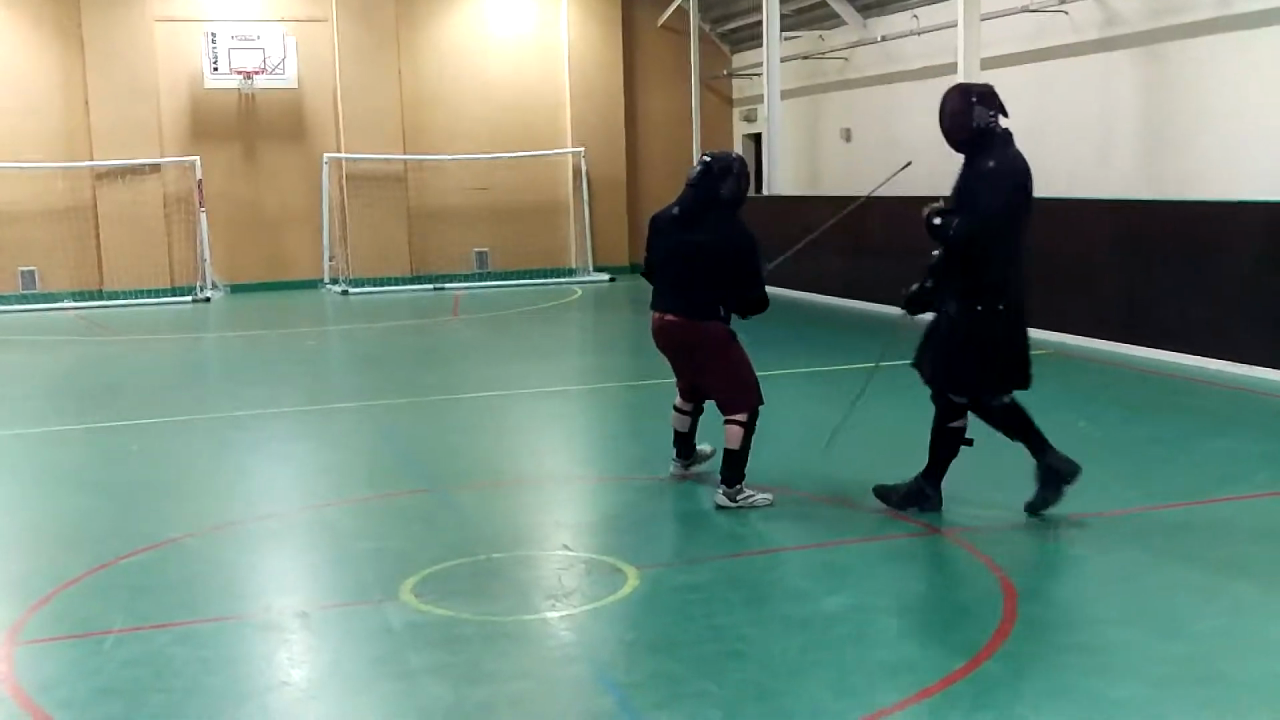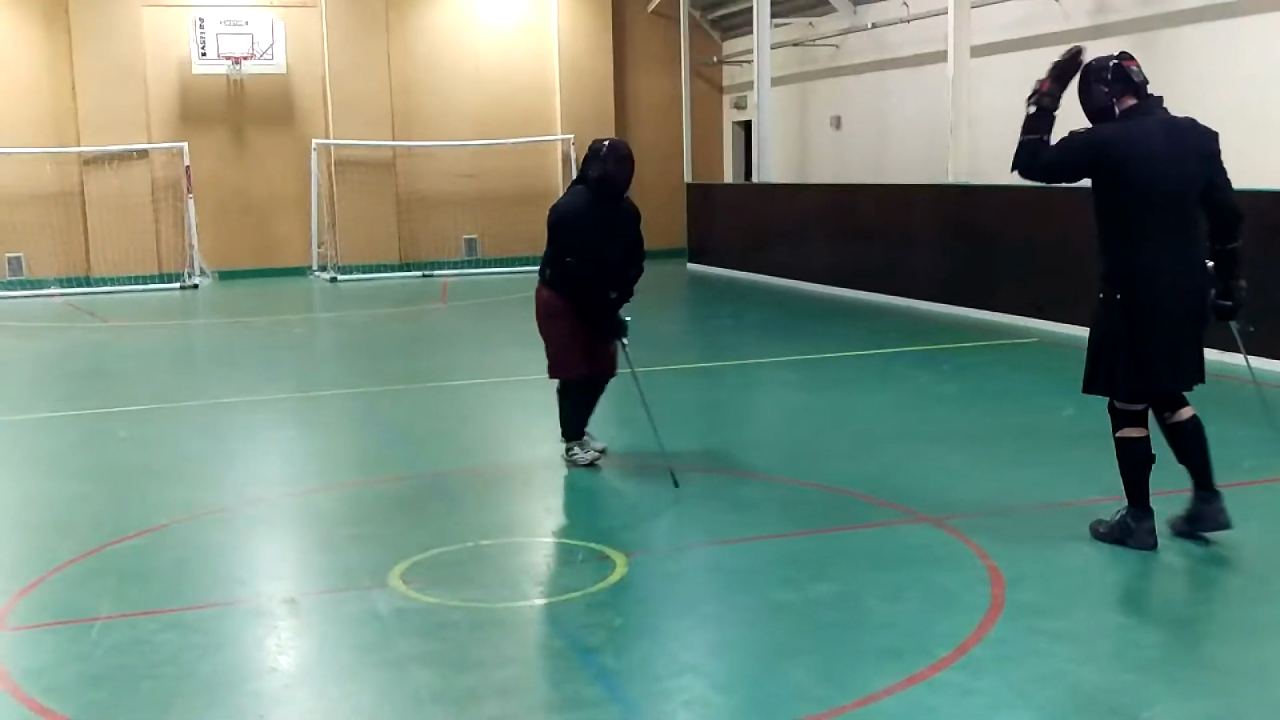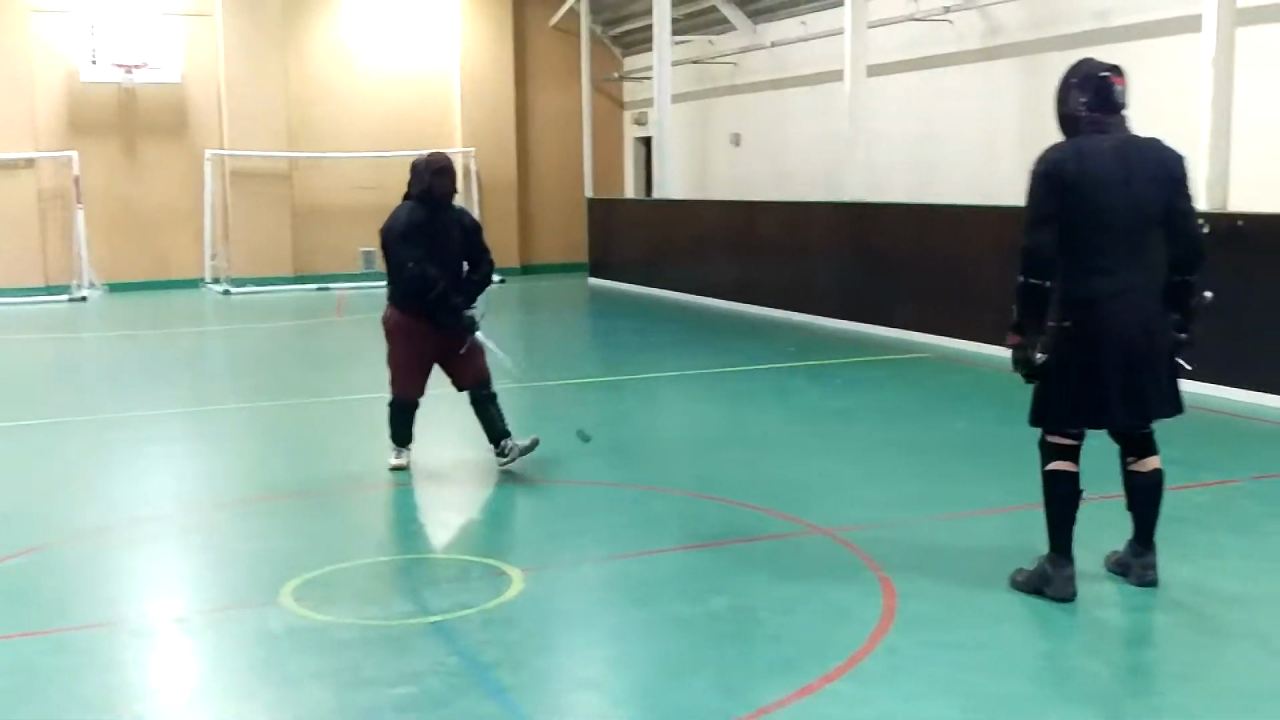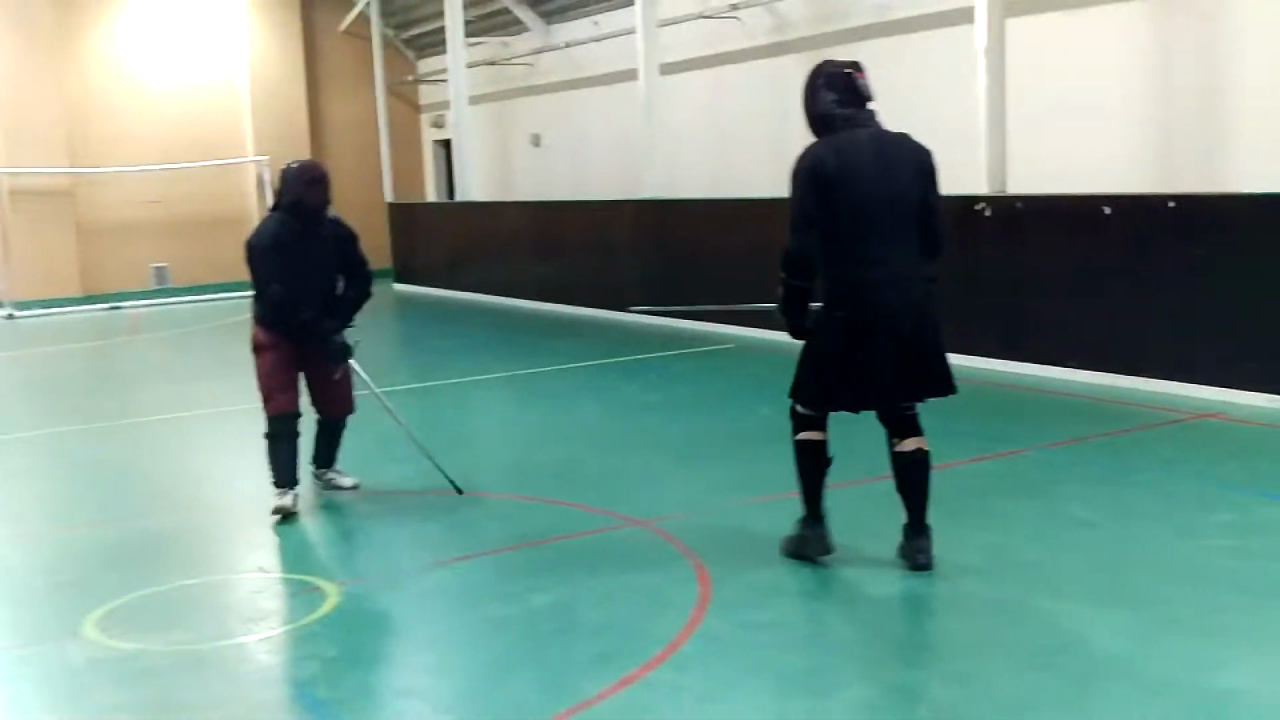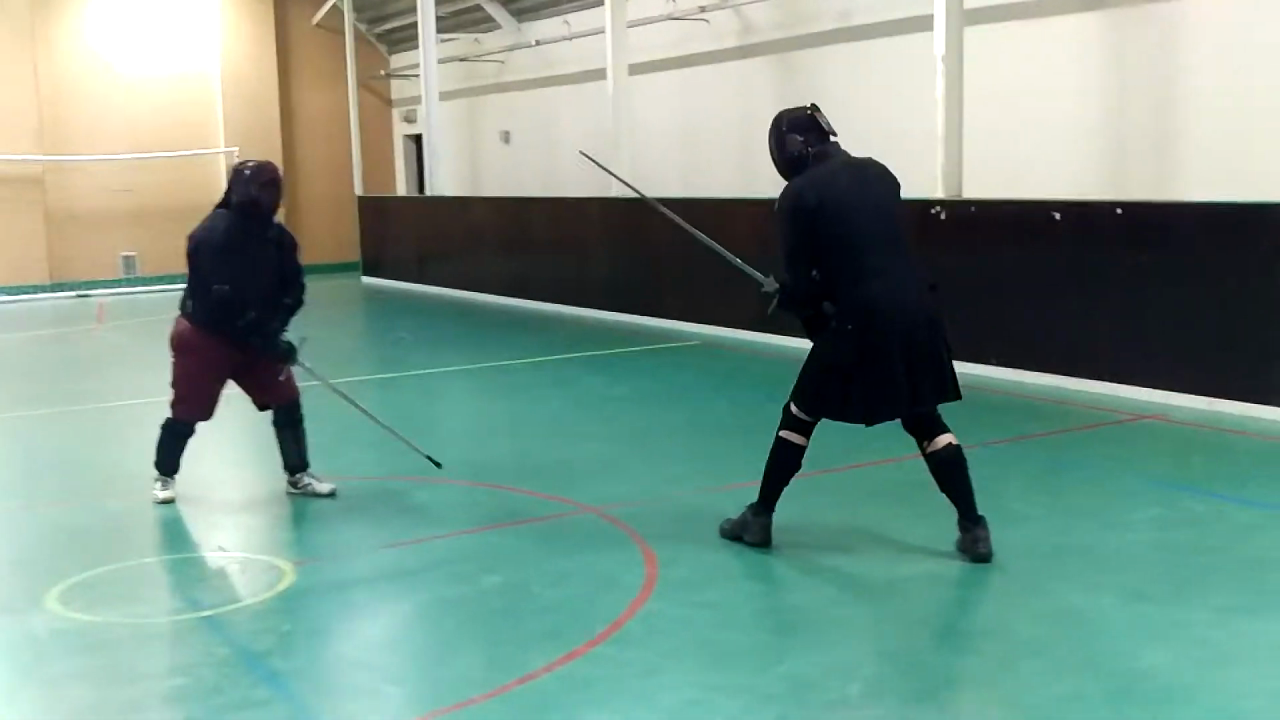
dt=1s
person 1, frame 1
left shoulder: (1000, 167)
right shoulder: (984, 163)
left elbow: (971, 237)
left wrist: (935, 220)
right wrist: (930, 284)
left hip: (983, 305)
right hip: (972, 300)
left knee: (952, 394)
right knee: (980, 393)
left ankle: (927, 486)
right ankle: (1050, 463)
person 1, frame 2
left shoulder: (1105, 142)
right shoulder: (1197, 136)
left elbow: (1030, 164)
right elbow: (1227, 217)
left wrist: (1045, 94)
right wrist: (1227, 282)
left hip: (1132, 294)
right hip: (1186, 291)
left knee: (1129, 405)
right knee: (1169, 395)
left ankle: (1138, 519)
right ankle: (1207, 500)
person 1, frame 3
left shoulder: (1060, 161)
right shoulder: (1163, 160)
left elbow: (1038, 254)
right elbow: (1189, 248)
left wrist: (1024, 332)
right wrist: (1178, 317)
left hip: (1085, 323)
right hip: (1145, 322)
left knee: (1060, 442)
right knee: (1137, 437)
left ankle: (1059, 564)
right ankle: (1143, 554)
person 1, frame 4
left shoulder: (819, 159)
right shoulder: (913, 153)
left elbow: (803, 247)
right elbow: (933, 237)
left wrist: (793, 308)
left hip: (853, 310)
right hip: (911, 306)
left knee: (807, 412)
right knee: (902, 420)
left ankle: (814, 526)
right ankle: (917, 536)
person 1, frame 5
left shoulder: (800, 194)
right shoulder: (878, 173)
left elbow: (800, 281)
left wrist: (820, 327)
right wrist: (826, 290)
left hip: (863, 319)
right hip: (914, 311)
left knee: (800, 415)
right knee: (925, 420)
left ankle: (758, 518)
right ankle: (973, 528)
person 2, frame 1
left shoulder: (663, 219)
right shoulder: (734, 234)
left elbow: (651, 271)
right elbow: (752, 299)
left hip: (664, 322)
right hip: (703, 328)
left knee: (692, 388)
right knee: (743, 402)
left ankle: (683, 457)
right ankle: (731, 487)
person 2, frame 2
left shoulder: (625, 208)
right shoulder: (572, 207)
left elbow: (633, 259)
right elbow: (574, 267)
left wrist: (617, 297)
right wrist: (603, 308)
left hip: (597, 303)
right hip: (560, 298)
left knee: (602, 371)
right knee: (572, 374)
left ankle: (578, 432)
right ankle: (572, 442)
person 2, frame 3
left shoulder: (461, 219)
right shoulder: (402, 222)
left elbow: (482, 265)
right elbow: (413, 275)
left wrist: (462, 302)
right wrist: (449, 305)
left hip: (454, 317)
right hip: (410, 318)
left knee: (479, 381)
right knee: (407, 391)
left ankle: (503, 444)
right ankle: (401, 446)
person 2, frame 4
left shoulder: (335, 231)
right shoulder: (269, 236)
left elbow: (360, 281)
right elbow: (277, 297)
left wrist: (335, 322)
right wrist: (317, 331)
left hip: (323, 334)
right hip: (277, 335)
left knee: (337, 407)
right knee: (282, 414)
left ankle: (324, 468)
right ankle: (285, 489)
person 2, frame 5
left shoulder: (276, 236)
right shoulder: (215, 234)
left elbow: (292, 288)
right elbow: (224, 298)
left wrist: (273, 327)
right wrist: (263, 335)
left hip: (253, 336)
right hip: (204, 335)
left knee: (287, 400)
right knee: (187, 412)
left ankle: (298, 474)
right ankle: (164, 476)
